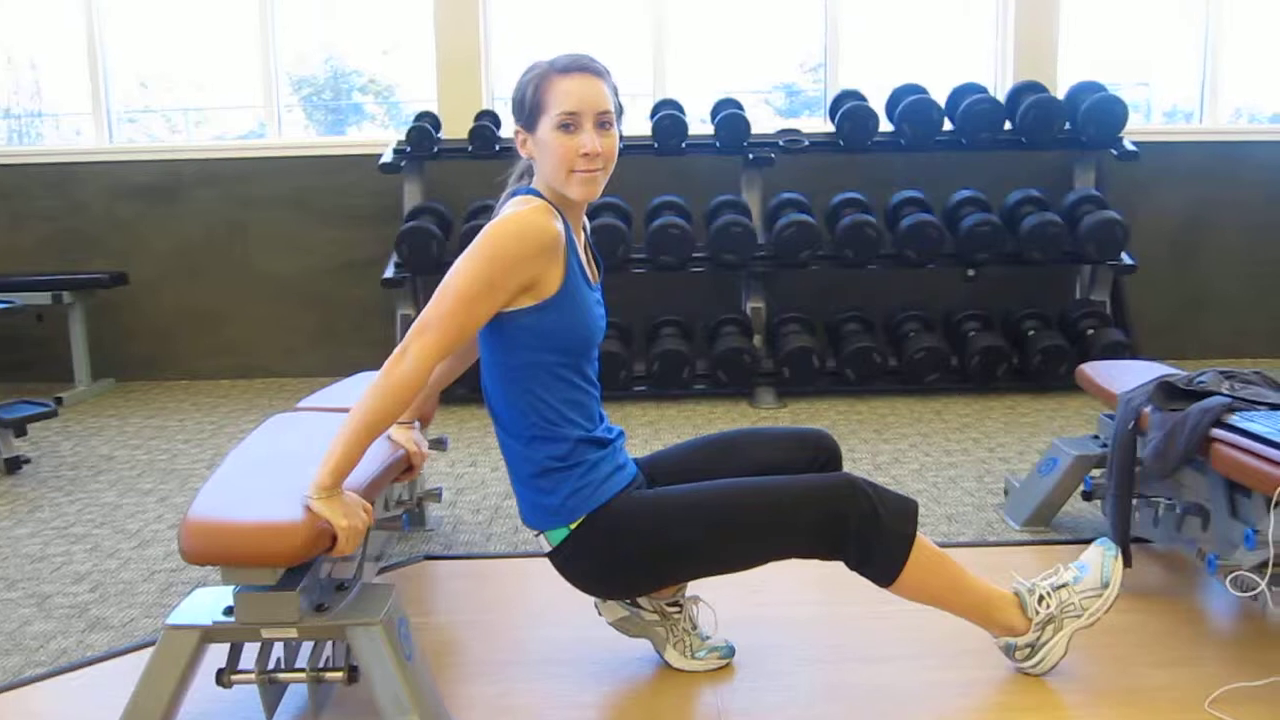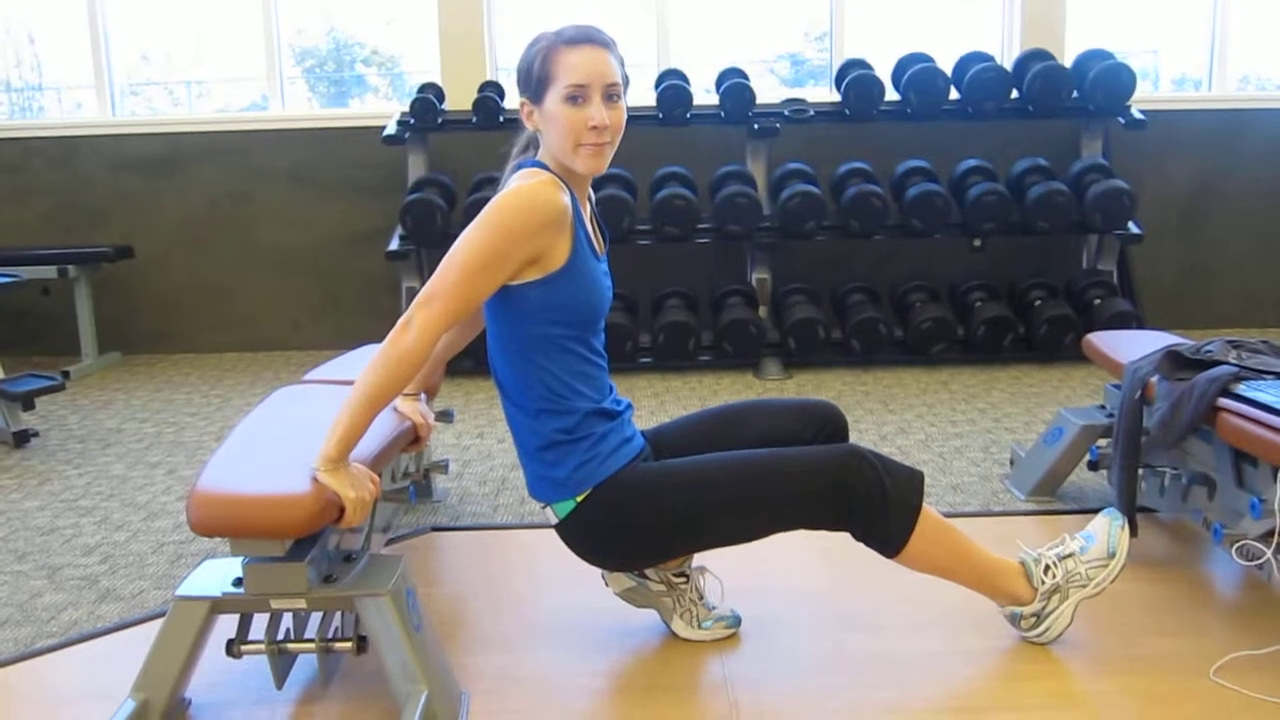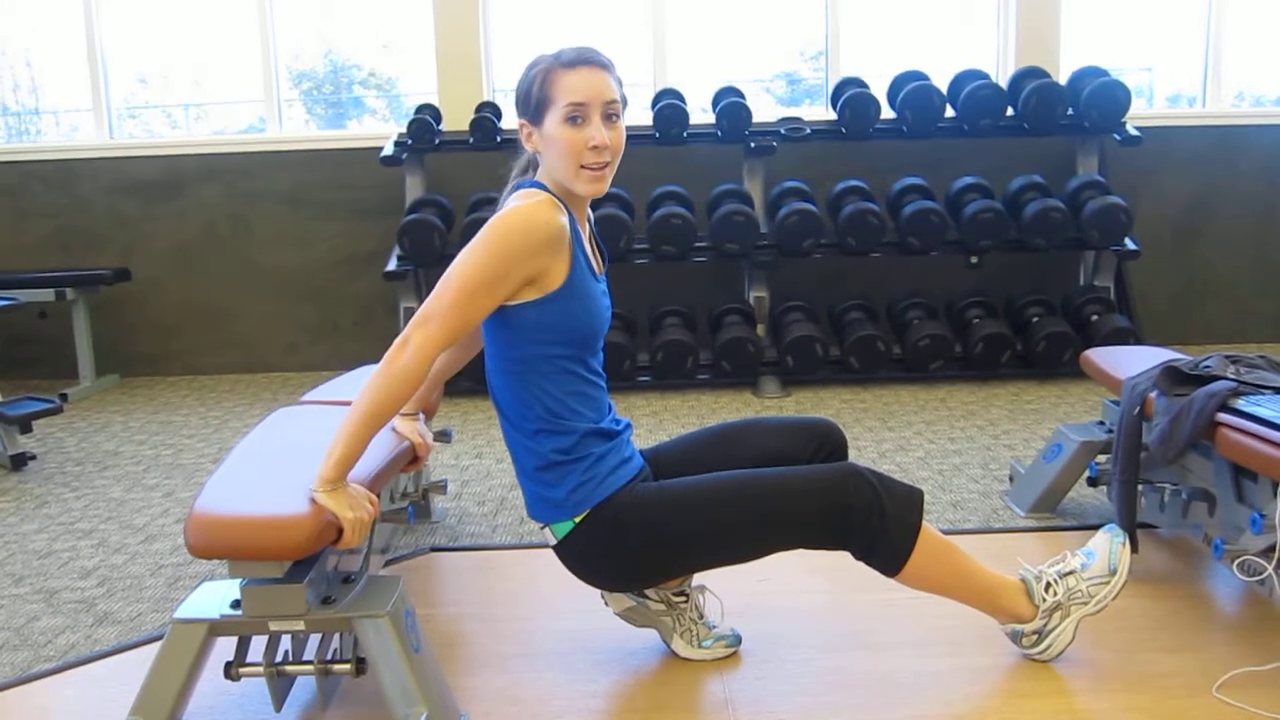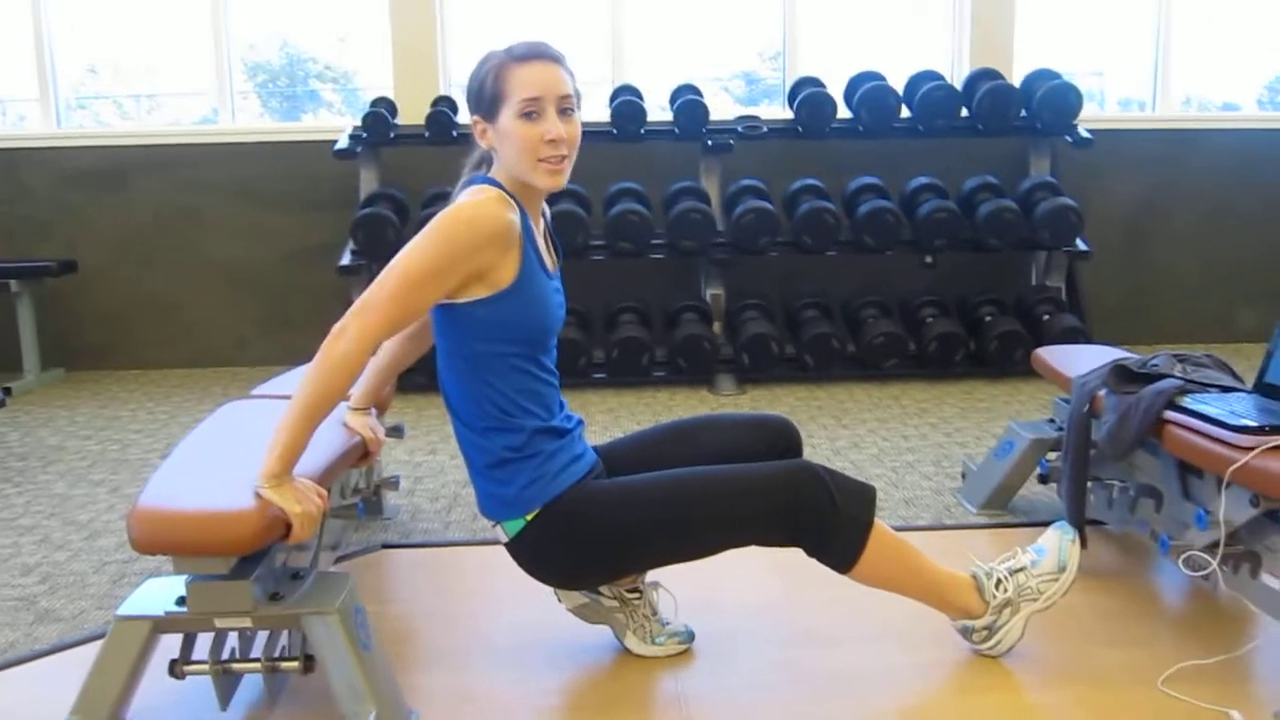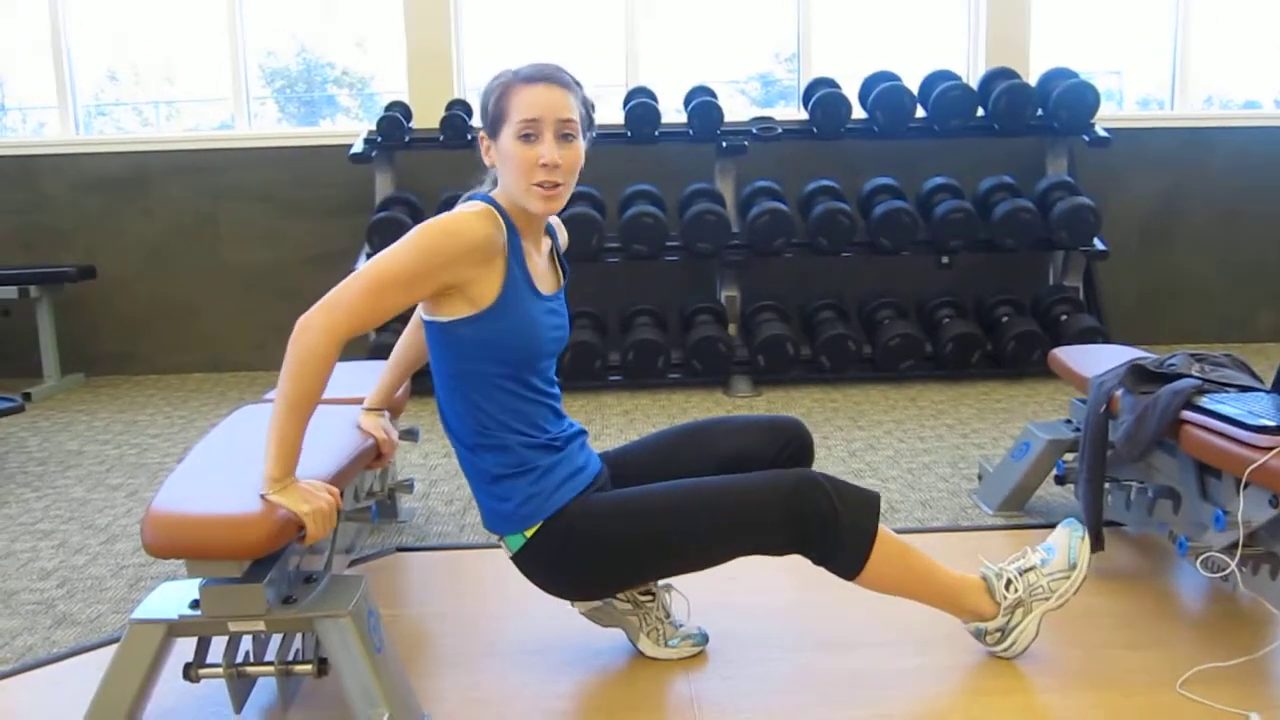
dt=1s
person 1, frame 1
left shoulder: (566, 222)
right shoulder: (528, 226)
left elbow: (471, 336)
right elbow: (419, 347)
left wrist: (413, 420)
right wrist: (329, 489)
left hip: (614, 485)
right hip: (594, 526)
left knee: (812, 453)
right knee: (844, 505)
left ankle: (655, 596)
right ankle: (1022, 621)
person 1, frame 2
left shoulder: (570, 194)
right shoulder: (535, 199)
left elbow: (472, 304)
right elbow: (423, 320)
left wrist: (416, 392)
right wrist: (334, 462)
left hip: (618, 458)
right hip: (599, 498)
left knee: (819, 424)
right knee: (850, 479)
left ankle: (662, 569)
right ankle: (1027, 590)
person 1, frame 3
left shoulder: (569, 214)
right shoulder: (533, 220)
left elbow: (466, 326)
right elbow: (419, 340)
left wrist: (415, 413)
right wrist: (332, 484)
left hip: (617, 477)
right hip: (598, 519)
left knee: (817, 443)
right knee: (850, 498)
left ankle: (661, 588)
right ankle: (1028, 608)
person 1, frame 4
left shoulder: (527, 212)
right shoulder: (483, 216)
left elbow: (427, 314)
right elbow: (356, 329)
left wrist: (366, 406)
right wrist: (278, 477)
left hip: (572, 475)
right hip: (551, 517)
left knee: (773, 440)
right knee: (803, 494)
left ankle: (615, 581)
right ankle: (979, 605)
person 1, frame 5
left shoulder: (547, 233)
right shoulder: (470, 233)
left elbow: (439, 314)
right elbow: (319, 326)
left wrist: (379, 407)
right wrist: (282, 482)
left hip: (580, 481)
right hip: (553, 529)
left knee: (782, 442)
right knee: (806, 503)
left ankle: (629, 588)
right ankle: (988, 607)
